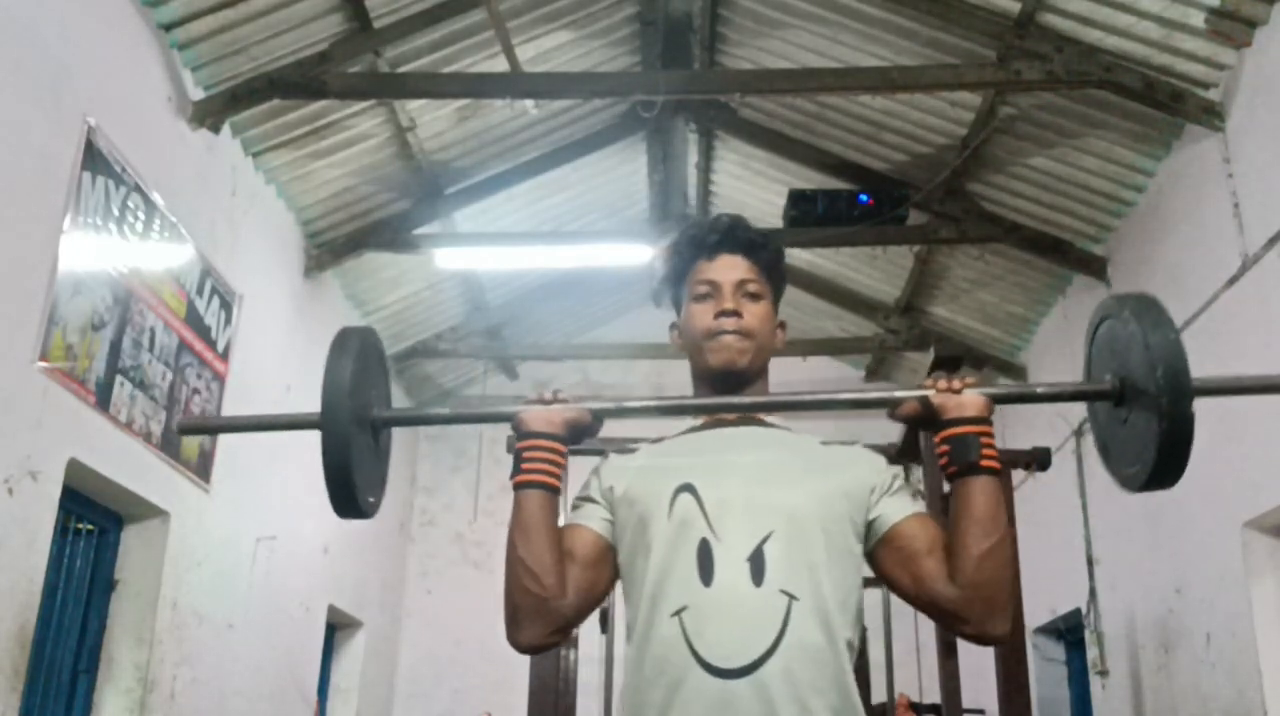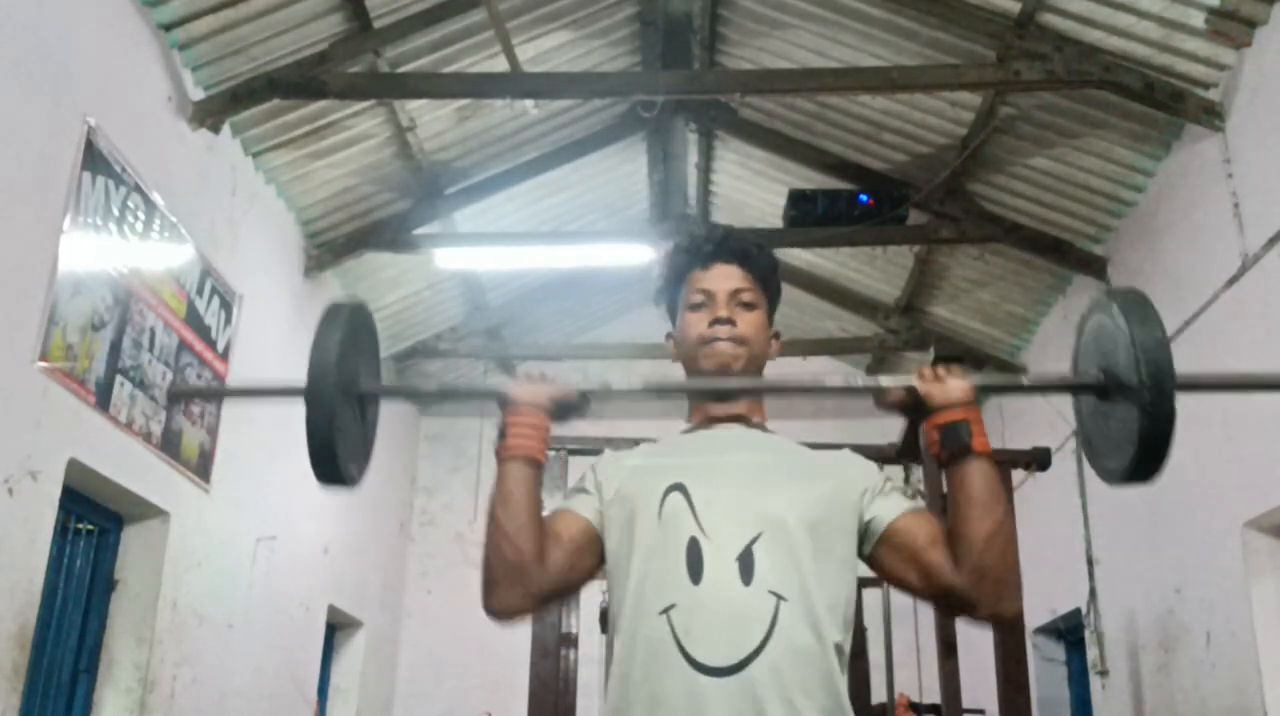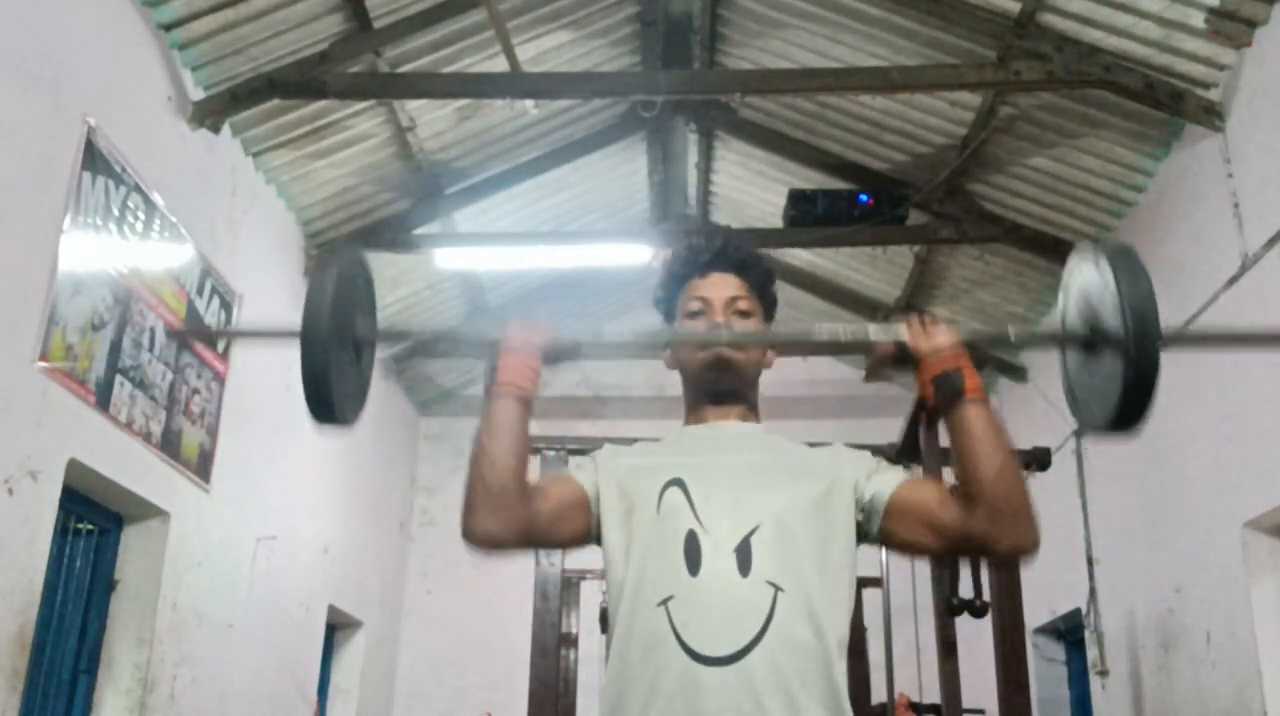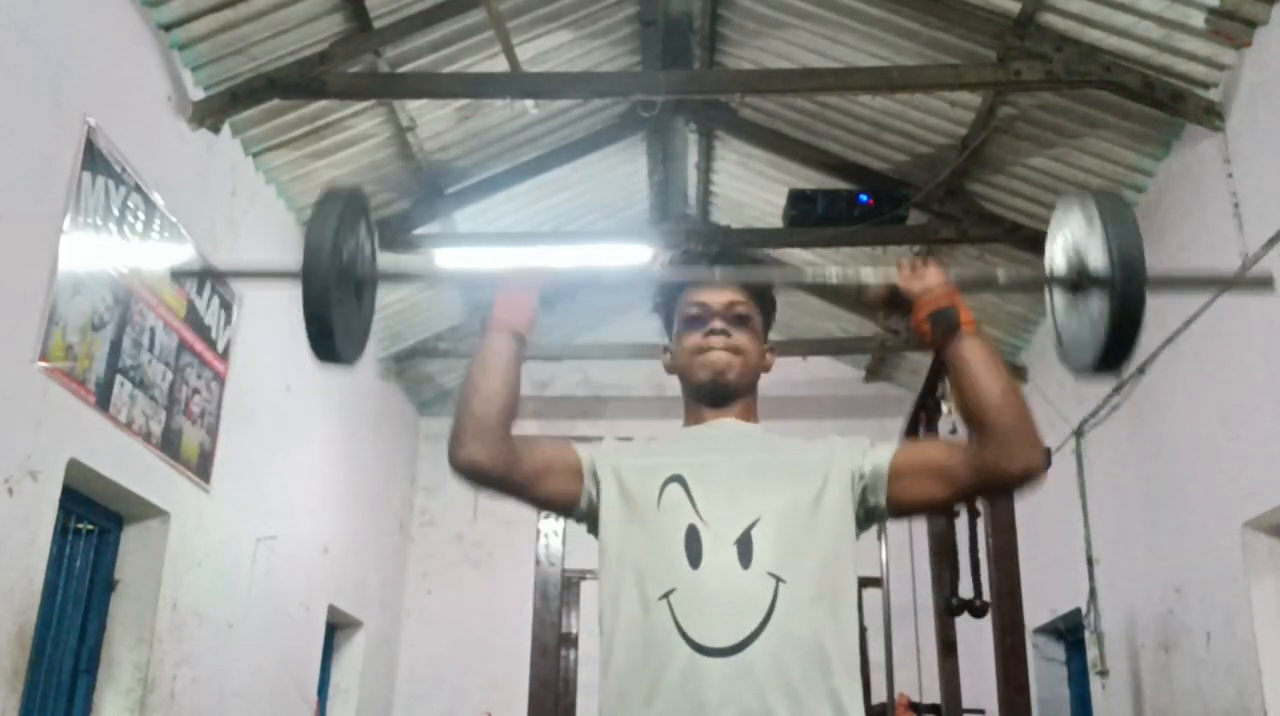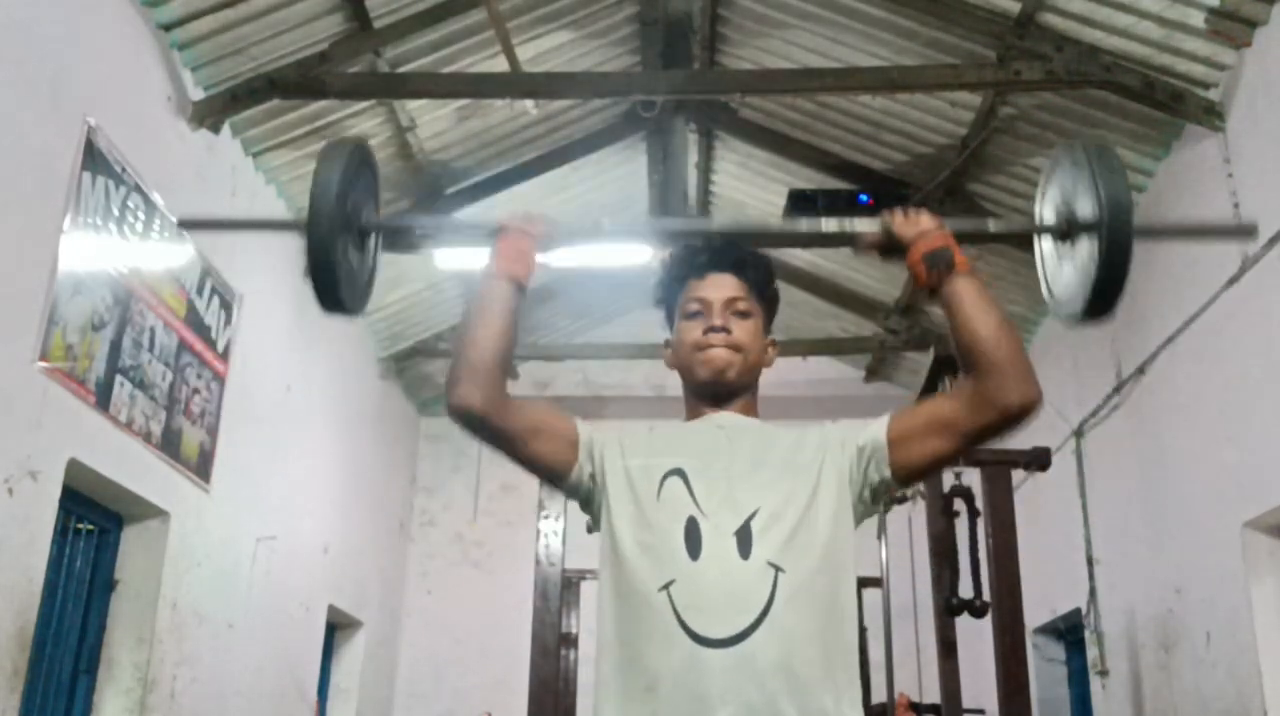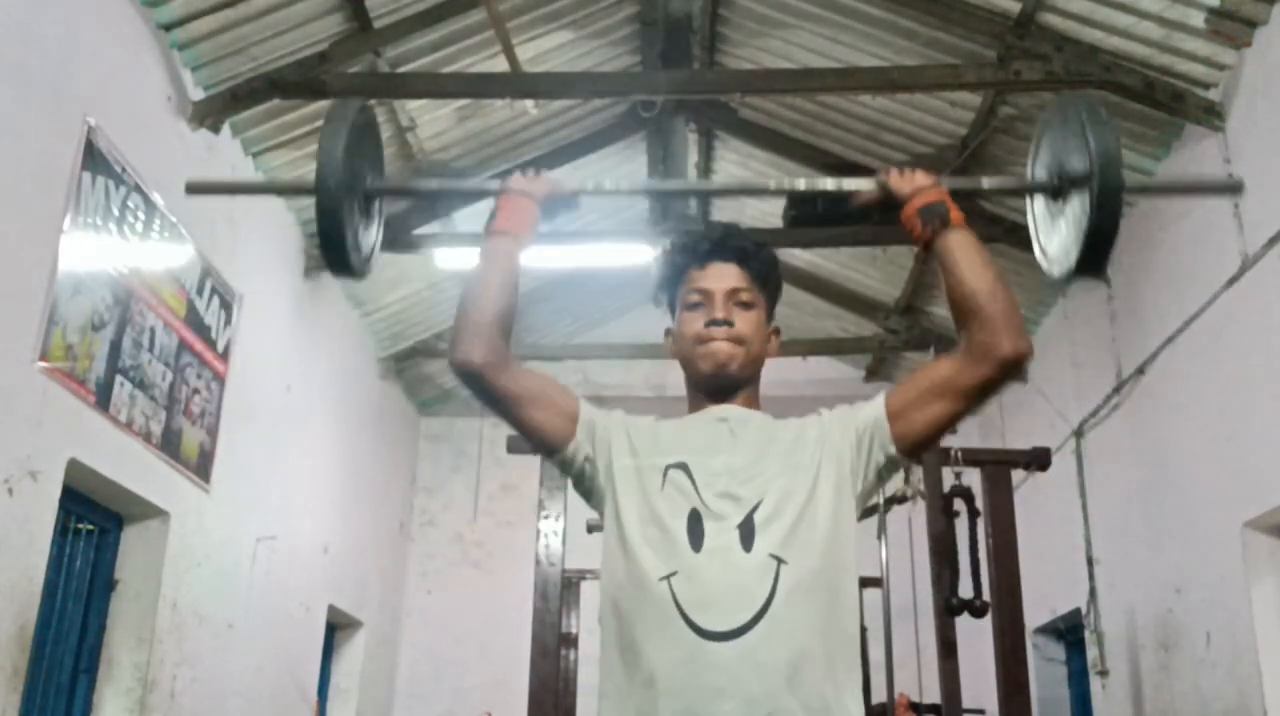
dt=0.1s
person 1, frame 1
left shoulder: (853, 472)
right shoulder: (624, 476)
left elbow: (981, 612)
right elbow: (535, 623)
left wrist: (969, 439)
right wrist: (539, 449)
person 1, frame 2
left shoulder: (842, 477)
right shoulder: (619, 475)
left elbow: (989, 596)
right elbow: (511, 594)
left wrist: (960, 427)
right wrist: (524, 431)
person 1, frame 3
left shoulder: (838, 472)
right shoulder: (618, 472)
left elbow: (1006, 533)
right elbow: (493, 523)
left wrist: (953, 377)
right wrist: (514, 375)
person 1, frame 4
left shoulder: (834, 468)
right shoulder: (618, 470)
left elbow: (1010, 457)
right elbow: (480, 453)
left wrist: (945, 312)
right wrist: (511, 317)
person 1, frame 5
left shoulder: (836, 455)
right shoulder: (618, 457)
left elbow: (1008, 394)
right elbow: (475, 400)
left wrist: (939, 256)
right wrist: (510, 259)
person 1, frame 6
left shoulder: (835, 447)
right shoulder: (617, 448)
left elbow: (995, 349)
right elbow: (480, 357)
left wrist: (935, 213)
right wrist: (515, 218)
